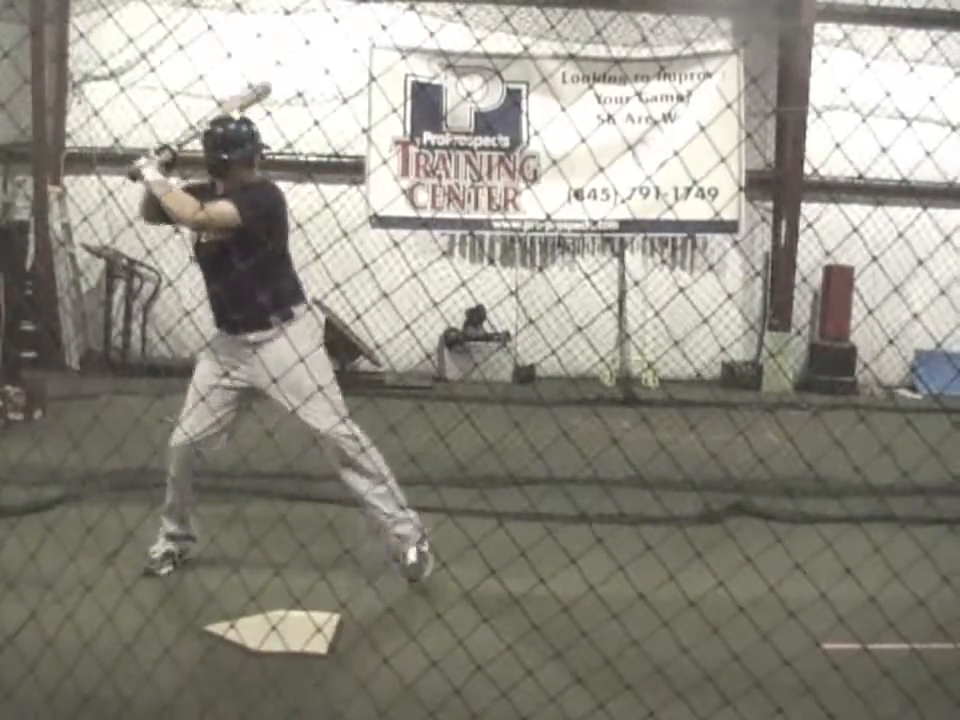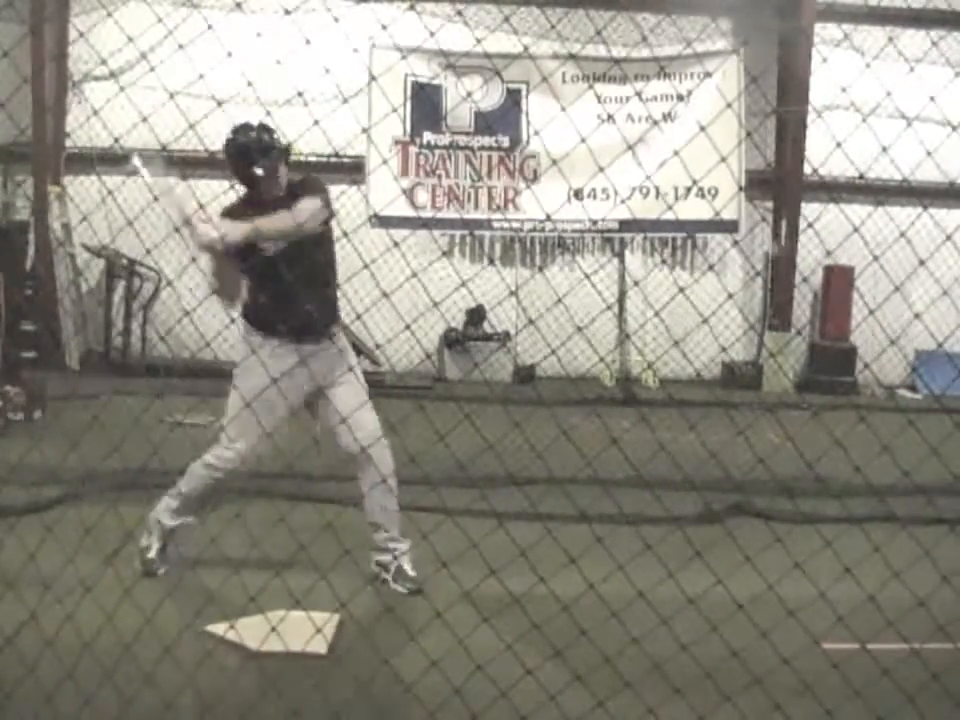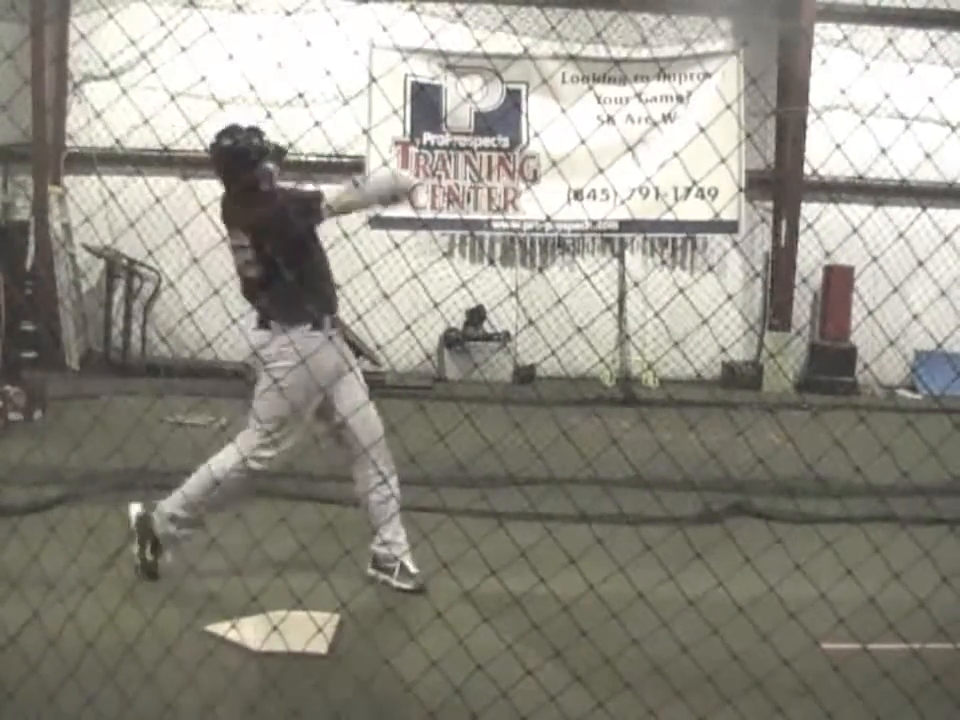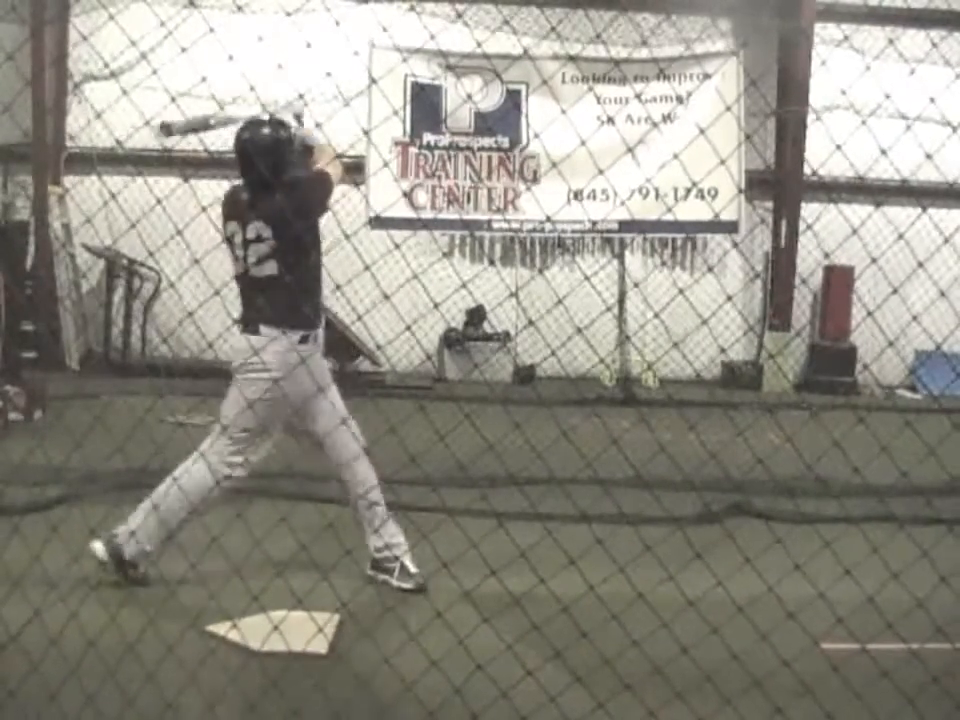
dt=0.2s
person 1, frame 1
left shoulder: (264, 196)
right shoulder: (202, 193)
left elbow: (194, 217)
right elbow: (151, 215)
left wrist: (154, 177)
right wrist: (154, 176)
left hip: (284, 334)
right hip: (229, 342)
left knee: (336, 430)
right knee: (185, 442)
left ankle: (405, 532)
right ankle: (175, 537)
person 1, frame 2
left shoulder: (308, 189)
right shoulder: (235, 216)
left elbow: (301, 221)
right elbow: (229, 293)
left wrist: (240, 232)
right wrist: (224, 250)
left hip: (327, 344)
right hip: (269, 349)
left knee: (370, 447)
right knee: (229, 454)
left ankle: (390, 553)
right ankle: (163, 526)
person 1, frame 3
left shoulder: (244, 200)
right shoulder: (268, 211)
left elbow: (316, 202)
right elbow: (334, 203)
left wrist: (369, 189)
right wrist: (379, 188)
left hip: (320, 336)
right hip: (294, 346)
left knee: (369, 442)
right knee: (255, 450)
left ankle: (389, 553)
right ankle: (160, 522)
person 1, frame 4
left shoulder: (234, 202)
right shoulder: (294, 199)
right elbow: (330, 166)
left wrist: (295, 143)
right wrist: (309, 140)
left hip: (298, 347)
right hip: (275, 354)
left knee: (347, 448)
right knee: (222, 459)
left ankle: (387, 553)
right ankle: (126, 545)
